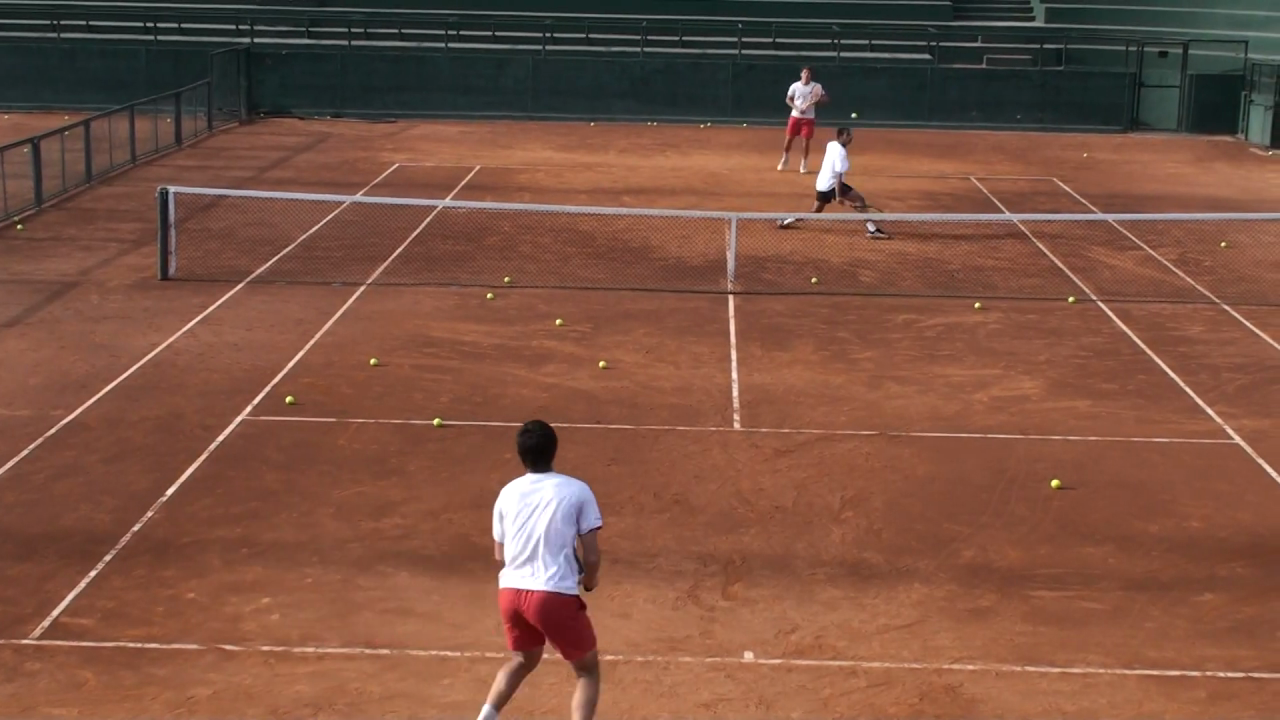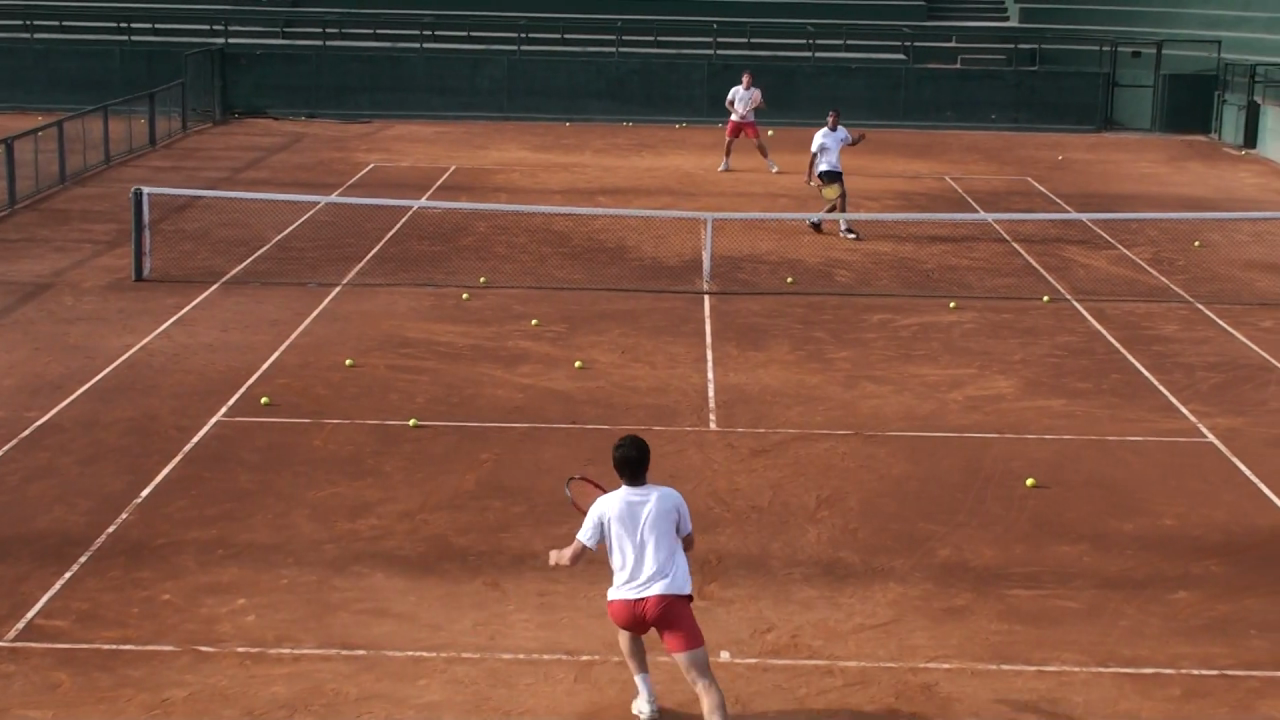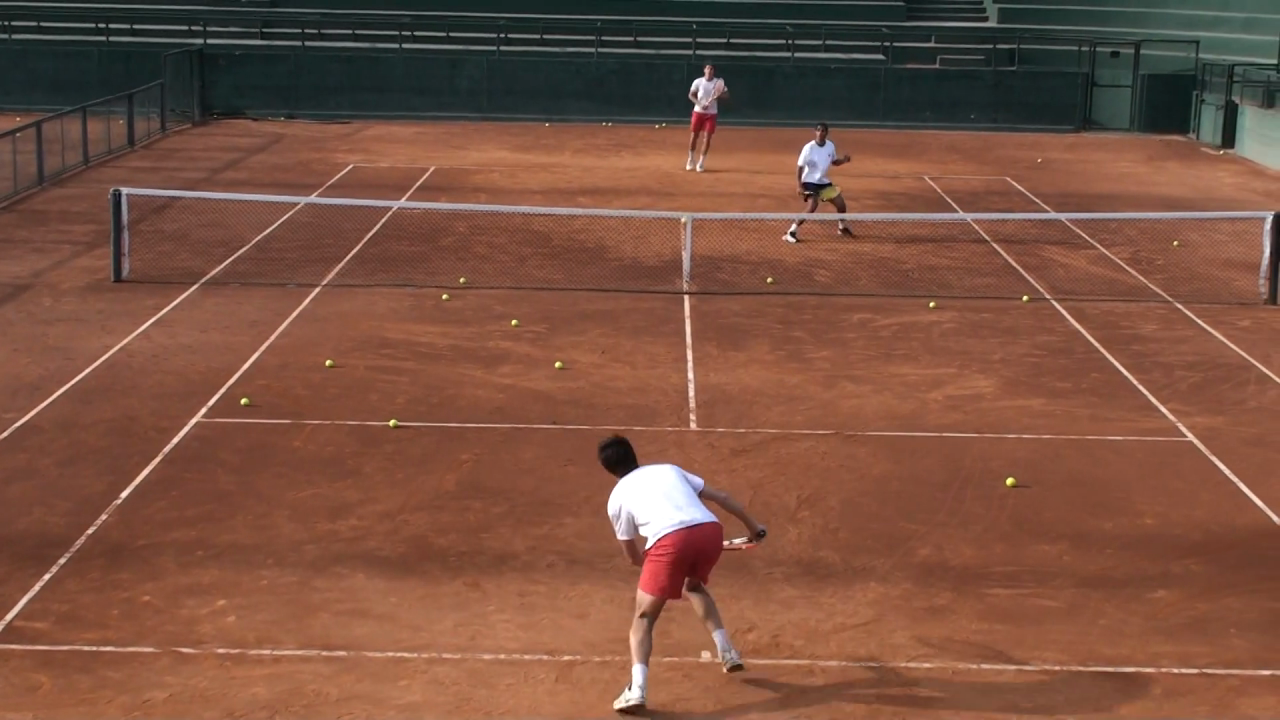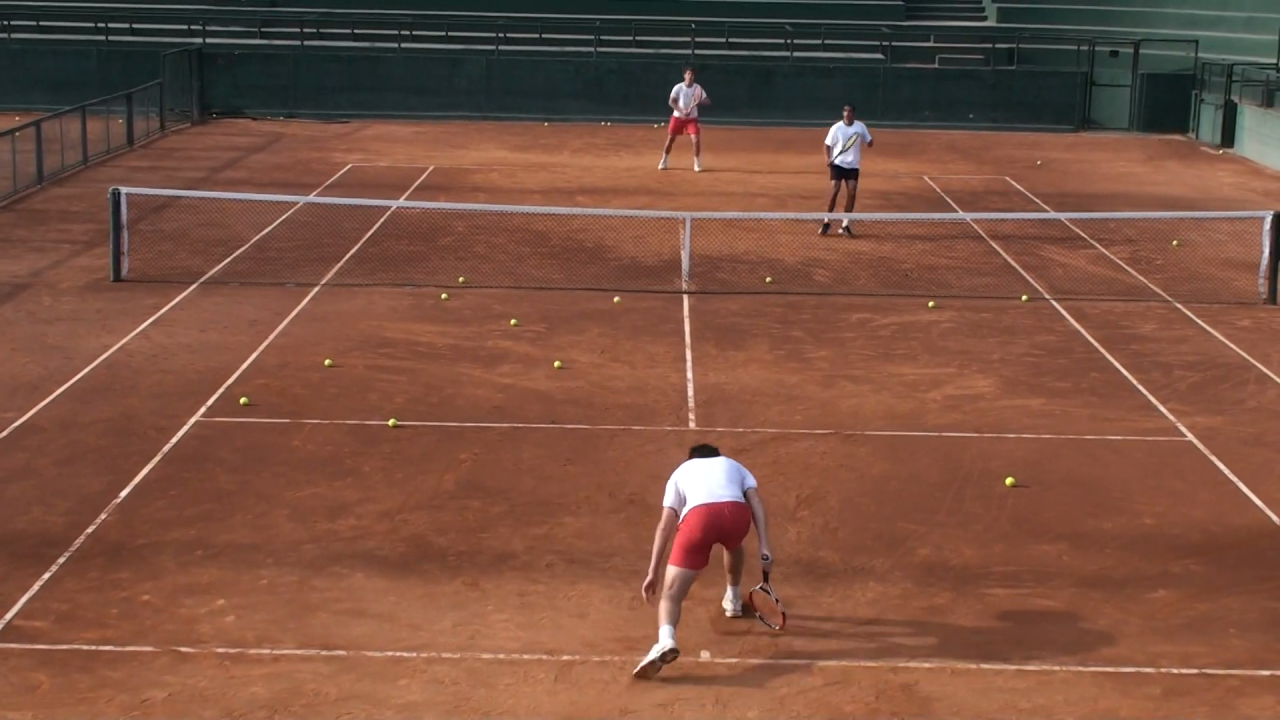
dt=0.3s
person 1, frame 1
left shoulder: (507, 493)
right shoulder: (578, 491)
right elbow: (592, 555)
right wrist: (591, 580)
left hip: (512, 593)
right hip: (553, 597)
left knee: (524, 660)
right knee: (588, 673)
person 1, frame 2
left shoulder: (603, 506)
right shoulder: (670, 498)
left elbow: (571, 557)
right elbow: (688, 544)
left wrist: (556, 556)
left hip: (625, 602)
right hip: (668, 599)
left knee: (629, 629)
right knee: (702, 678)
person 1, frame 3
left shoulder: (618, 497)
right shoulder: (670, 470)
left elbow: (632, 554)
right elbow: (723, 498)
left wrist: (652, 579)
right wrist: (752, 525)
left hip: (670, 540)
right hip: (708, 530)
left knee: (643, 617)
right knee: (695, 588)
left ankle: (636, 691)
right ankle: (726, 650)
person 1, frame 4
left shoulder: (681, 471)
right shoulder: (734, 465)
left elbow: (664, 528)
right elbow: (756, 504)
left wrist: (653, 572)
right wrist: (764, 547)
left hip: (697, 517)
right hip: (735, 513)
left knee: (670, 594)
right knee: (733, 543)
left ankle: (666, 643)
right ankle: (733, 600)
